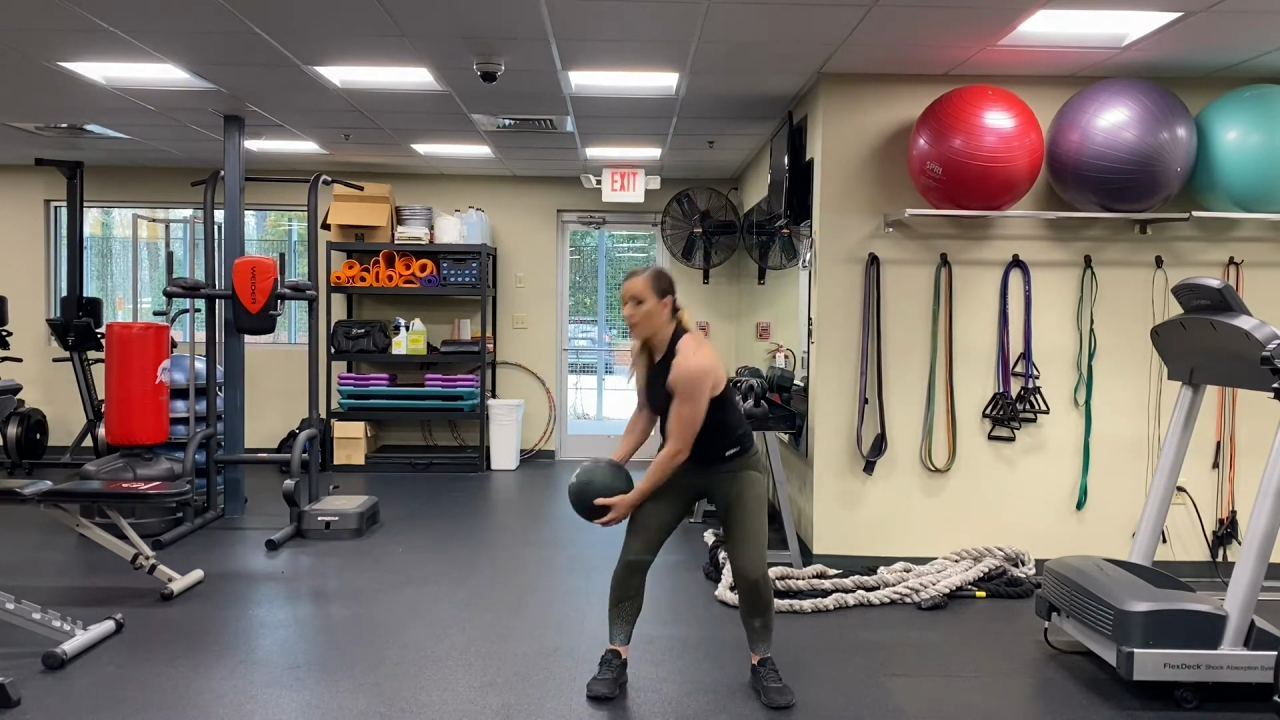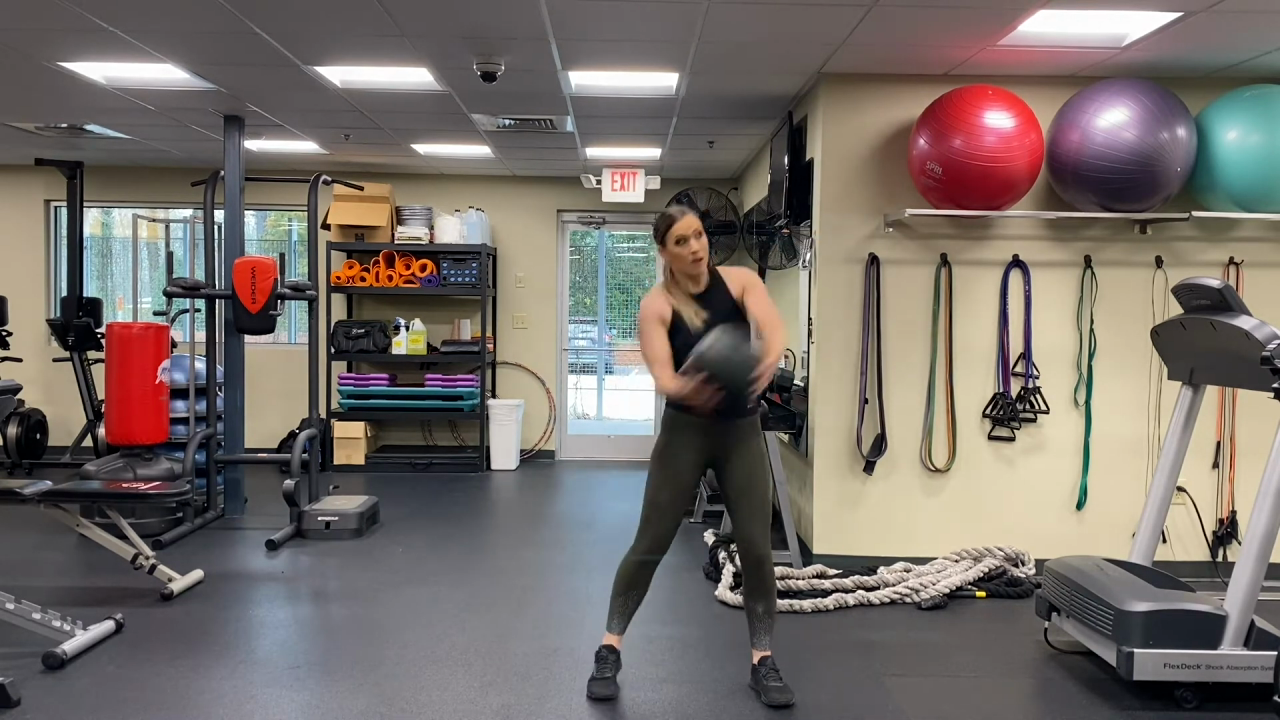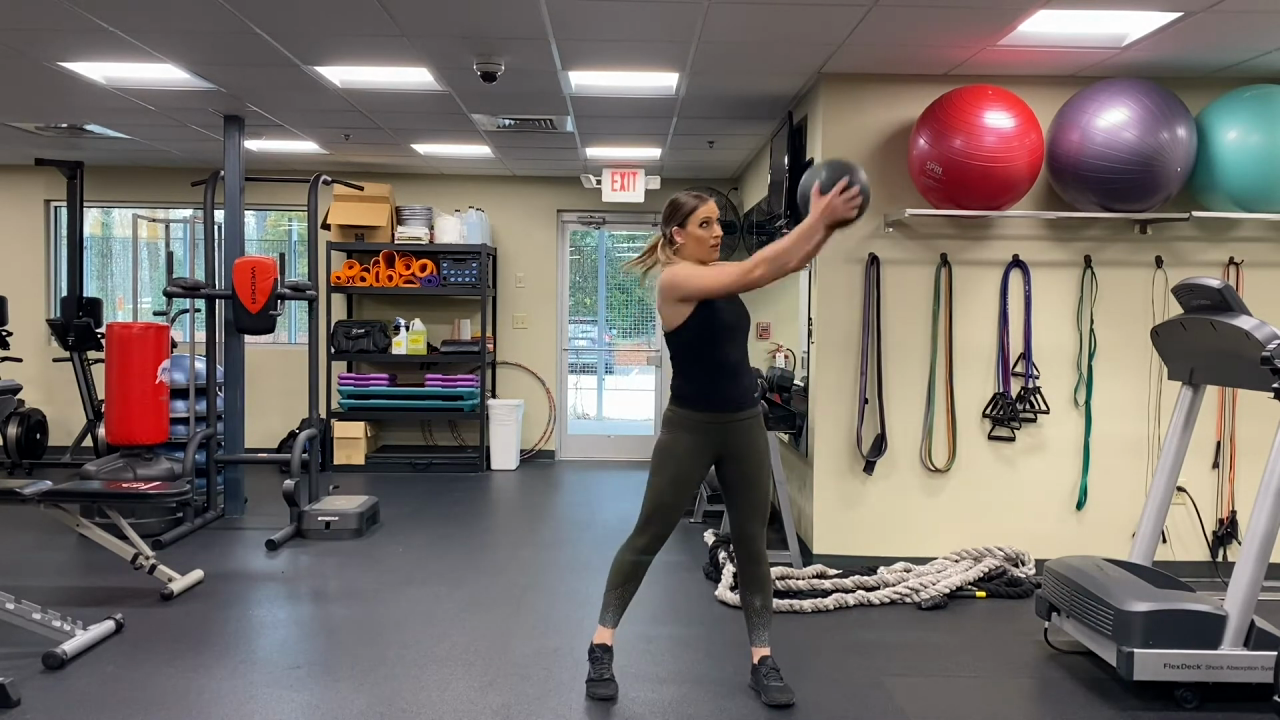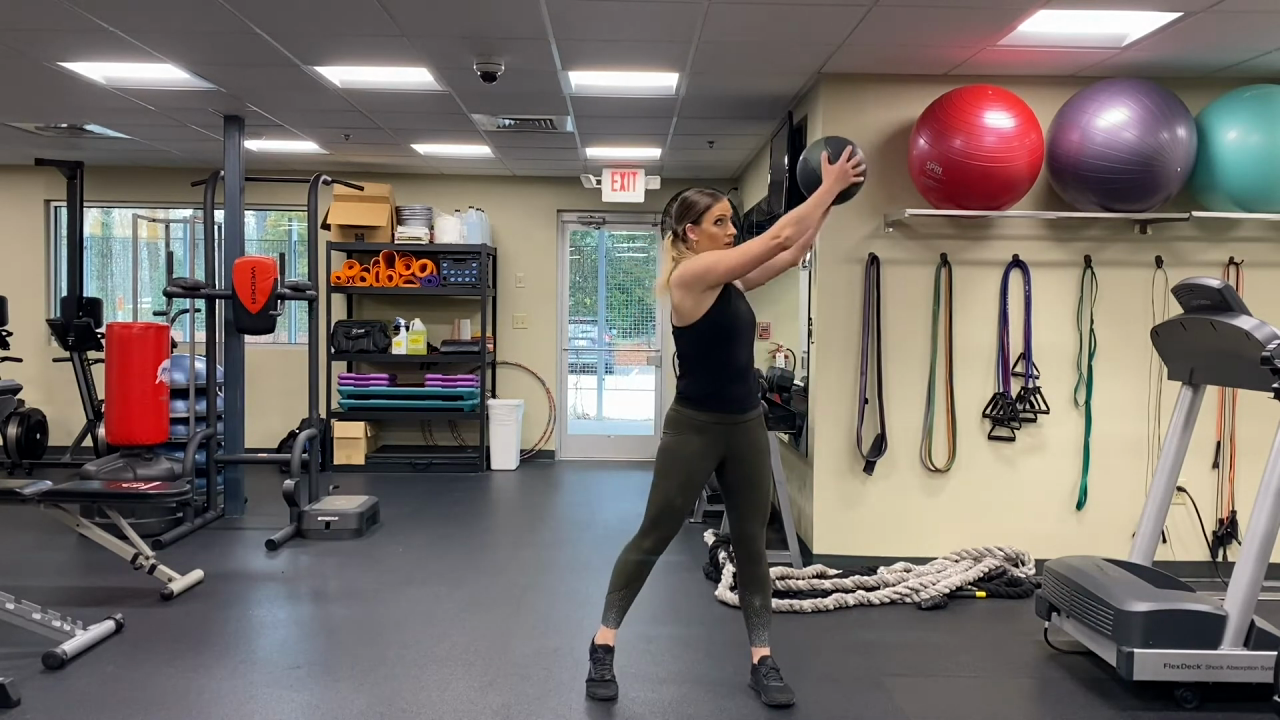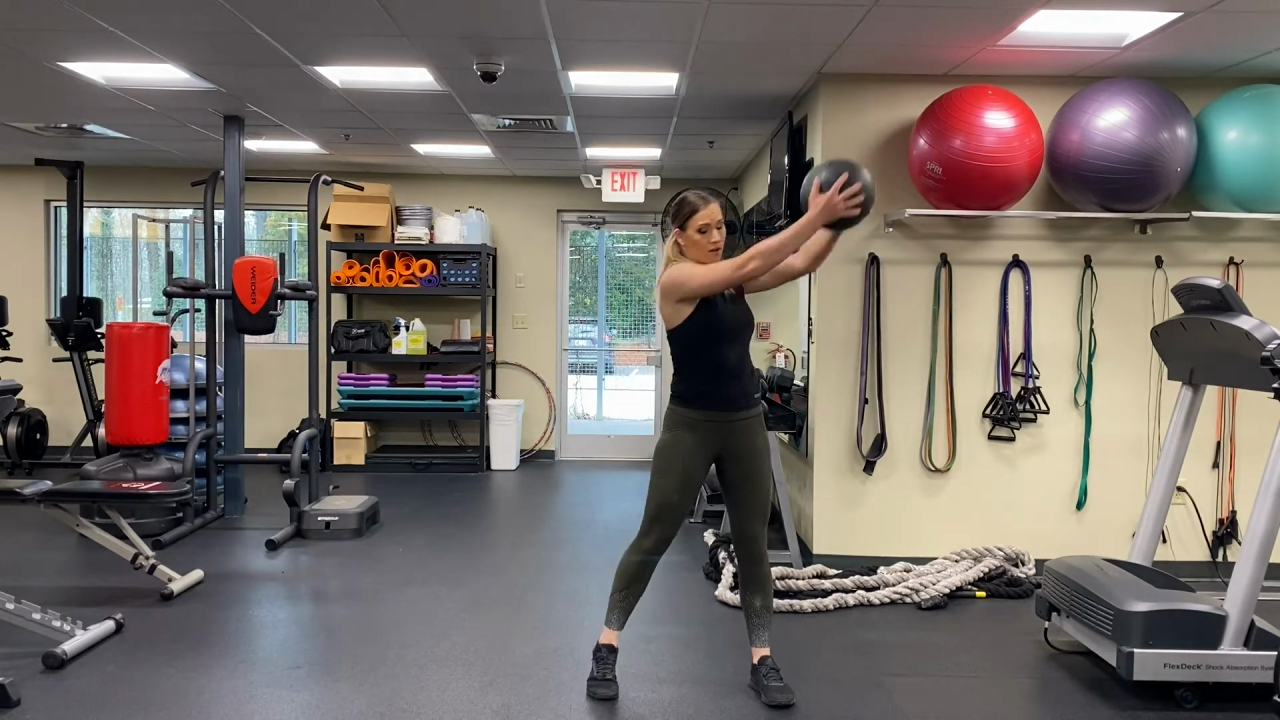
dt=0.2s
person 1, frame 1
left shoulder: (693, 360)
right shoulder: (643, 353)
left elbow: (677, 448)
left wrist: (632, 500)
right wrist: (613, 462)
left hip: (734, 467)
right hip: (682, 466)
left knee: (752, 573)
right knee: (634, 558)
left ankle: (762, 662)
right ankle: (616, 656)
person 1, frame 2
left shoulder: (739, 280)
right shoulder: (656, 304)
left elbow: (773, 329)
right elbow: (661, 377)
left wrist: (767, 361)
right wrist: (685, 389)
left hip: (740, 431)
right hip: (683, 429)
left knee: (756, 549)
right knee: (649, 546)
left ankle: (762, 660)
right ankle: (610, 649)
person 1, frame 3
left shoulder: (727, 271)
right shoulder: (676, 279)
left elbow: (789, 260)
right elbow: (753, 271)
left wrist: (828, 222)
right wrist: (816, 217)
left hip: (744, 425)
right hip: (690, 426)
left knee: (752, 544)
right knee: (648, 537)
left ankle: (762, 660)
right ankle: (601, 645)
person 1, frame 4
left shoulder: (728, 276)
right shoulder: (692, 274)
left elbow: (790, 251)
right elbow: (776, 237)
left wrist: (830, 196)
right wrist: (829, 186)
left hip: (746, 426)
right hip: (695, 428)
left knee: (752, 545)
right knee: (653, 539)
left ankle: (762, 659)
right ankle: (603, 644)
person 1, frame 5
left shoulder: (730, 279)
right shoulder: (677, 280)
left elbow: (800, 263)
right elbow: (750, 261)
left wrist: (834, 223)
right wrist: (814, 216)
left hip: (745, 424)
right hip: (691, 426)
left knee: (753, 543)
right knee: (652, 540)
left ankle: (762, 659)
right ankle: (607, 647)
